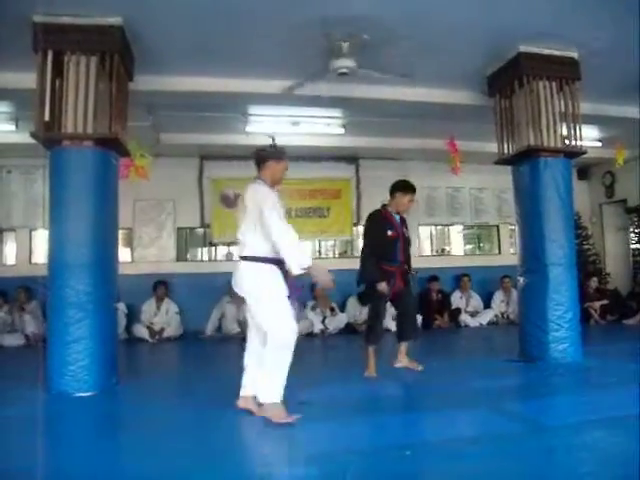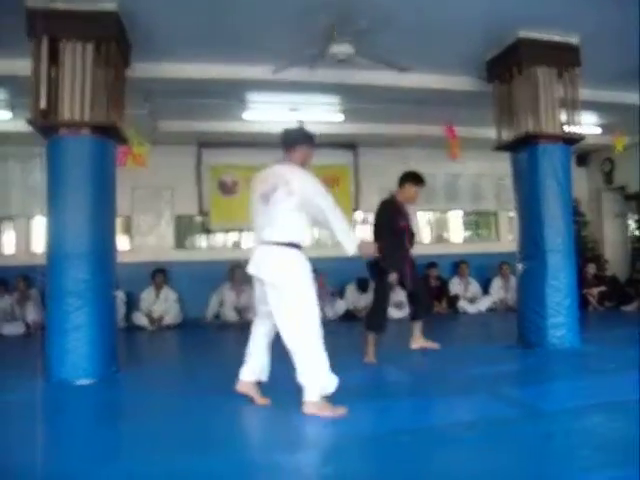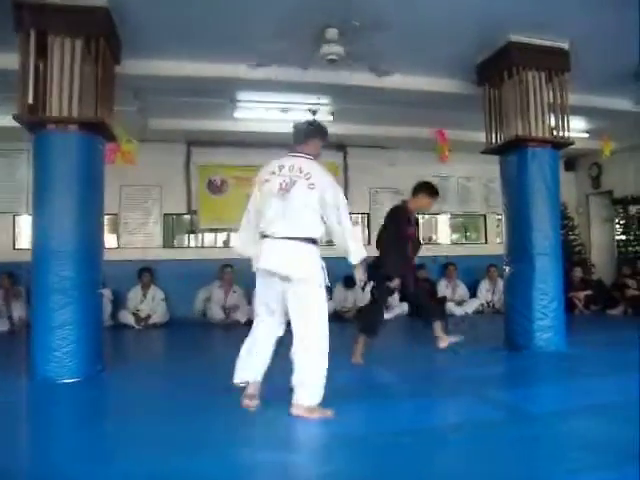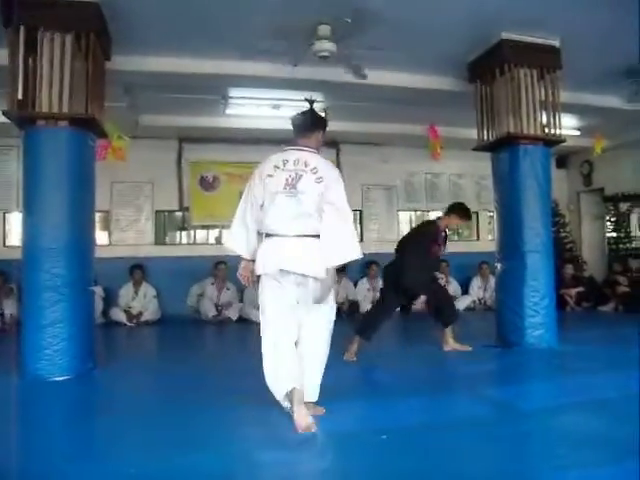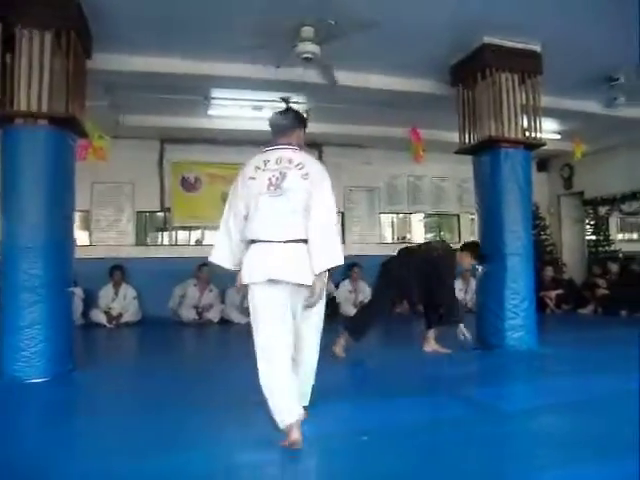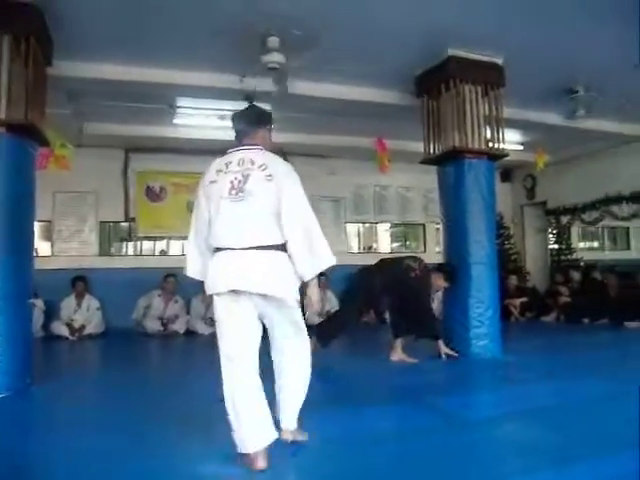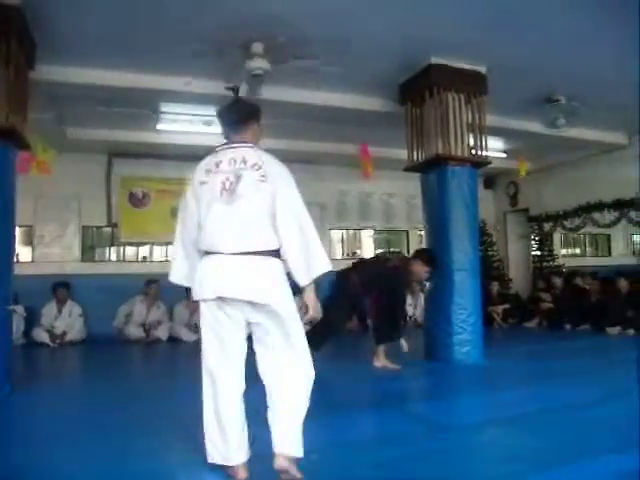
dt=0.2s
person 1, frame 1
left shoulder: (256, 193)
right shoulder: (261, 194)
right elbow: (280, 234)
left wrist: (287, 266)
right wrist: (311, 267)
left hip: (260, 270)
right hip: (258, 273)
left knee: (260, 337)
right knee: (283, 333)
left ankle: (248, 395)
right ankle: (270, 401)
person 1, frame 2
left shoulder: (262, 178)
right shoulder: (302, 179)
right elbow: (328, 213)
right wrist: (356, 244)
left hip: (265, 255)
right hip: (287, 260)
left knee: (266, 322)
right knee: (303, 327)
left ankle: (248, 379)
right ankle: (314, 399)
person 1, frame 3
left shoulder: (268, 171)
right shoulder: (320, 175)
left elbow: (252, 216)
right elbow: (339, 219)
left wrist: (254, 252)
right wrist: (357, 261)
left hip: (268, 252)
right hip: (302, 255)
left knee: (266, 321)
right knee: (311, 330)
left ankle: (251, 382)
right ankle: (304, 401)
person 1, frame 4
left shoulder: (267, 166)
right shoulder: (326, 170)
left elbow: (249, 213)
right elbow: (335, 220)
left wrist: (247, 257)
right wrist: (332, 267)
left hip: (273, 253)
right hip: (313, 253)
left knee: (277, 332)
right knee: (314, 331)
left ankle: (293, 397)
right ankle: (304, 399)
person 1, frame 5
left shoulder: (250, 169)
right shoulder: (312, 168)
left elbow: (234, 220)
right elbow: (323, 222)
left wrist: (236, 266)
right wrist: (321, 272)
left hip: (260, 260)
right hip: (301, 259)
left knee: (272, 346)
right knee: (305, 340)
left ankle: (291, 421)
right ankle: (295, 408)
person 1, frame 6
left shoulder: (213, 172)
right shoulder: (278, 167)
left elbow: (200, 230)
right elbow: (299, 224)
left wrist: (207, 277)
right wrist: (311, 278)
left hip: (226, 269)
right hip: (272, 267)
left knee: (238, 360)
right knee: (292, 348)
left ankle: (255, 447)
right ankle: (288, 425)
person 1, frame 7
left shoulder: (202, 171)
right shoulder: (270, 167)
left elbow: (187, 233)
right elbow: (295, 226)
left wrist: (194, 282)
right wrist: (308, 283)
left hip: (216, 275)
right hip: (263, 273)
left knee: (222, 372)
right knee: (291, 362)
person 2, frame 1
left shoulder: (401, 220)
right shoulder: (376, 218)
right elbow: (369, 252)
left wrist: (407, 268)
right wrist: (376, 279)
left hip: (400, 276)
right hip: (382, 276)
left knee: (408, 312)
right knee: (376, 317)
left ankle: (402, 357)
right ankle: (371, 364)
person 2, frame 2
left shoulder: (402, 209)
right shoulder: (387, 208)
right elbow: (384, 240)
left wrist: (404, 262)
right wrist: (390, 268)
left hip: (404, 262)
right hip: (388, 265)
left knee: (420, 296)
right knee: (381, 303)
left ankle: (417, 338)
right ankle: (370, 349)
person 2, frame 3
left shoulder: (412, 218)
right shoulder: (396, 214)
right elbow: (387, 246)
left wrist: (406, 269)
right wrist: (393, 274)
left hip: (406, 268)
right hip: (389, 270)
left knee: (423, 299)
left ankle: (441, 337)
right ankle: (358, 350)
person 2, frame 4
left shoulder: (440, 233)
right shoulder: (429, 232)
right elbow: (414, 261)
right wrist: (420, 292)
left hip: (420, 276)
right hip: (401, 275)
left knee: (443, 300)
right knee: (383, 310)
left ankle: (449, 342)
right ankle: (353, 348)
person 2, frame 5
left shoulder: (446, 251)
right shoulder: (448, 262)
right elbow: (448, 293)
right wrist: (459, 323)
left hip: (409, 277)
right hip: (396, 276)
right knee: (376, 308)
left ankle: (430, 342)
right ankle: (340, 342)
person 2, frame 6
left shoulder: (422, 271)
right shoulder: (421, 282)
right elbow: (425, 312)
right wrist: (439, 341)
left hip: (378, 283)
right hip: (368, 285)
left knee: (403, 311)
right knee: (347, 315)
left ankle: (397, 351)
person 2, frame 7
left shoulder: (402, 263)
right shoulder: (401, 274)
right elbow: (398, 306)
right wrist: (399, 335)
left hip: (360, 287)
right hip: (350, 287)
left knee: (383, 315)
right knee: (332, 321)
left ankle: (379, 357)
